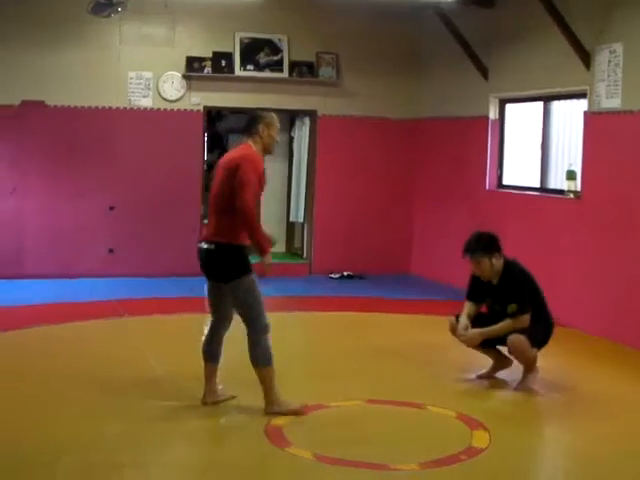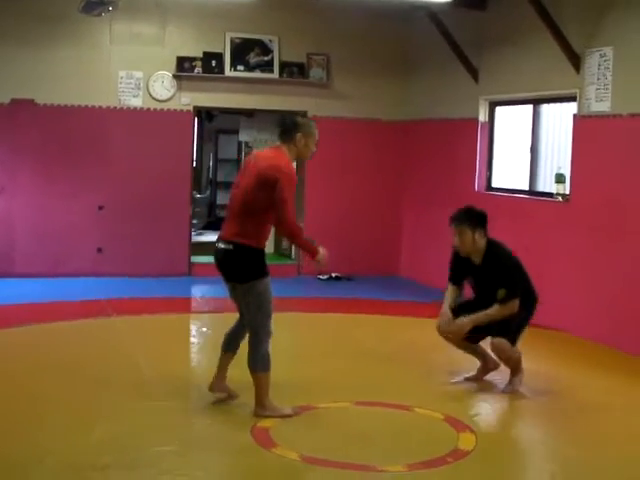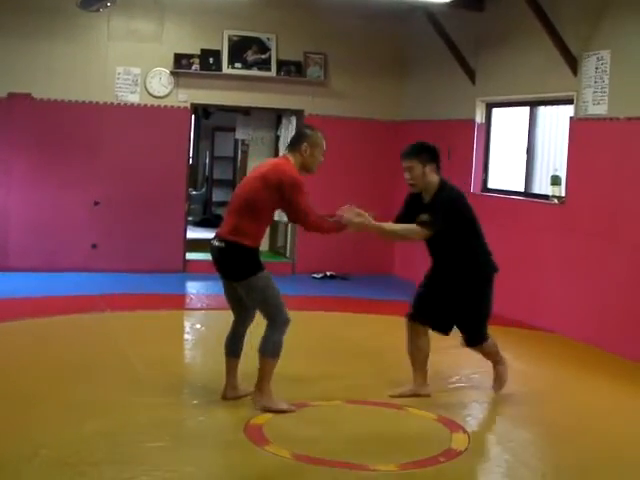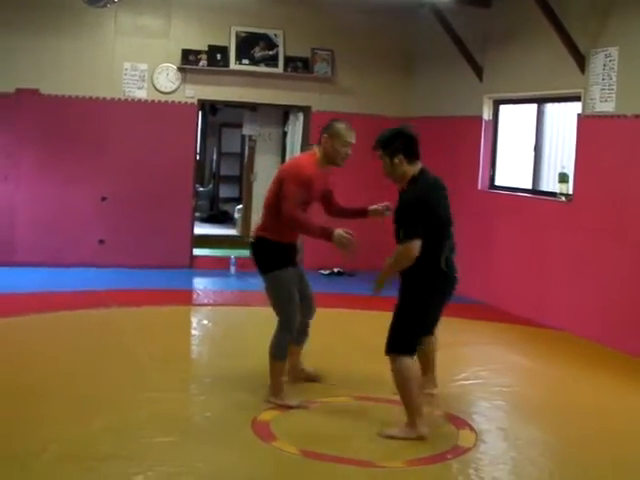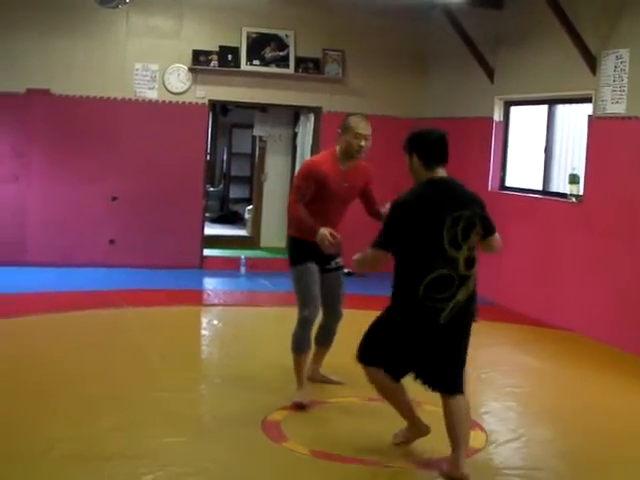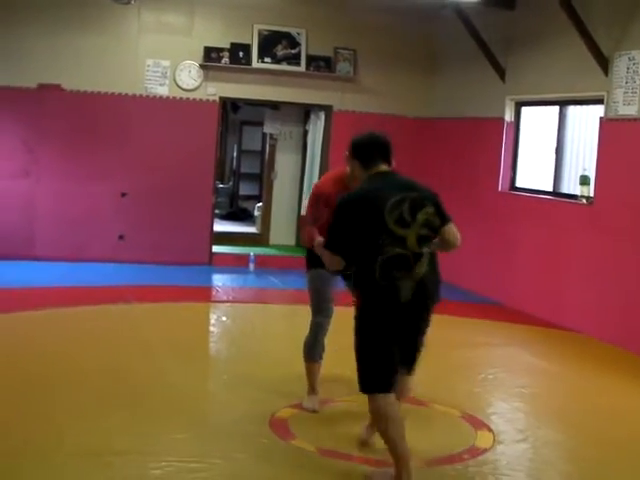
dt=0.5s
person 1, frame 1
left shoulder: (231, 157)
right shoulder: (250, 160)
right elbow: (245, 207)
left wrist: (258, 236)
right wrist: (263, 248)
left hip: (211, 248)
right hip: (228, 252)
left knee: (220, 322)
right knee: (258, 327)
left ankle: (211, 390)
right ankle: (272, 401)
person 1, frame 2
left shoulder: (256, 158)
right shoulder: (283, 170)
right elbow: (286, 222)
left wrist: (292, 226)
right wrist: (314, 251)
left hip: (227, 248)
right hip: (246, 254)
left knee: (247, 319)
right knee: (261, 332)
left ankle: (219, 380)
right ankle: (263, 404)
person 1, frame 3
left shoulder: (273, 168)
right shoulder: (288, 175)
left elbow: (298, 216)
right elbow: (309, 221)
left wrist: (335, 218)
right wrist: (345, 224)
left hip: (225, 247)
right hip: (239, 252)
left knee: (243, 318)
right knee: (279, 319)
left ankle: (231, 386)
right ankle: (262, 393)
person 1, frame 4
left shoulder: (320, 172)
right shoulder: (301, 169)
left elbow: (332, 208)
right elbow: (291, 215)
left wrist: (368, 212)
right wrist: (330, 235)
left hip: (285, 247)
right hip: (270, 247)
left knee: (305, 310)
right knee: (290, 318)
left ankle: (295, 366)
right ankle: (276, 392)
person 1, frame 5
left shoulder: (363, 172)
right shoulder: (315, 166)
left elbow: (372, 209)
right elbow: (294, 206)
left wrist: (388, 214)
right wrist: (315, 230)
left hip: (331, 247)
right hip: (304, 245)
left knee: (334, 314)
right knee: (309, 314)
left ankle: (314, 369)
right ankle: (301, 387)
person 1, frame 6
right shoulder: (326, 187)
right elbow: (310, 227)
right wrist: (320, 242)
right hip: (323, 256)
right knee: (321, 321)
right ankle: (312, 391)
person 2, frame 1
left shoulder: (517, 277)
right shoulder: (479, 275)
left elbow: (521, 321)
right elbow: (473, 302)
left wrist: (482, 333)
right wrist: (464, 319)
left hip: (534, 325)
left knee: (516, 341)
right knee: (455, 325)
left ankle: (530, 369)
right ankle: (500, 360)
person 2, frame 2
left shoulder: (503, 260)
right shoulder: (460, 254)
left elbow: (510, 306)
right elbow: (454, 285)
left wrist: (471, 321)
right wrist: (446, 309)
left hip: (518, 305)
right hip: (485, 301)
left knee: (499, 343)
right knee: (445, 326)
left ankle: (517, 372)
right ankle: (487, 361)
person 2, frame 3
left shoulder: (450, 199)
right shoulder: (416, 199)
left elbow: (418, 232)
right elbow: (398, 229)
left wrist: (373, 225)
right wrist: (364, 223)
left hip: (474, 273)
right hip: (444, 271)
left knee: (475, 338)
right knee: (416, 322)
left ankle: (498, 364)
right ankle: (419, 384)
person 2, frame 4
left shoulder: (413, 198)
right shoulder: (429, 184)
left elbow: (409, 250)
left wrist: (384, 274)
left hip: (427, 280)
right hip: (437, 275)
left knee: (400, 349)
right knee: (421, 330)
left ankle: (415, 424)
right ankle: (427, 379)
person 2, frame 5
left shoulder: (408, 204)
right shoulder: (472, 200)
left elbow: (377, 258)
right elbow: (493, 245)
left wrist: (359, 262)
left hip: (414, 308)
right hip: (458, 310)
left knee: (373, 359)
right knee: (452, 387)
left ankle: (415, 422)
person 2, frame 6
left shoulder: (352, 200)
right shoulder: (424, 193)
left elbow: (335, 261)
right elbow: (453, 241)
left wrist: (321, 245)
left hip: (379, 300)
right hip: (421, 297)
left knee: (378, 387)
right knee: (401, 369)
right ankle: (376, 428)
